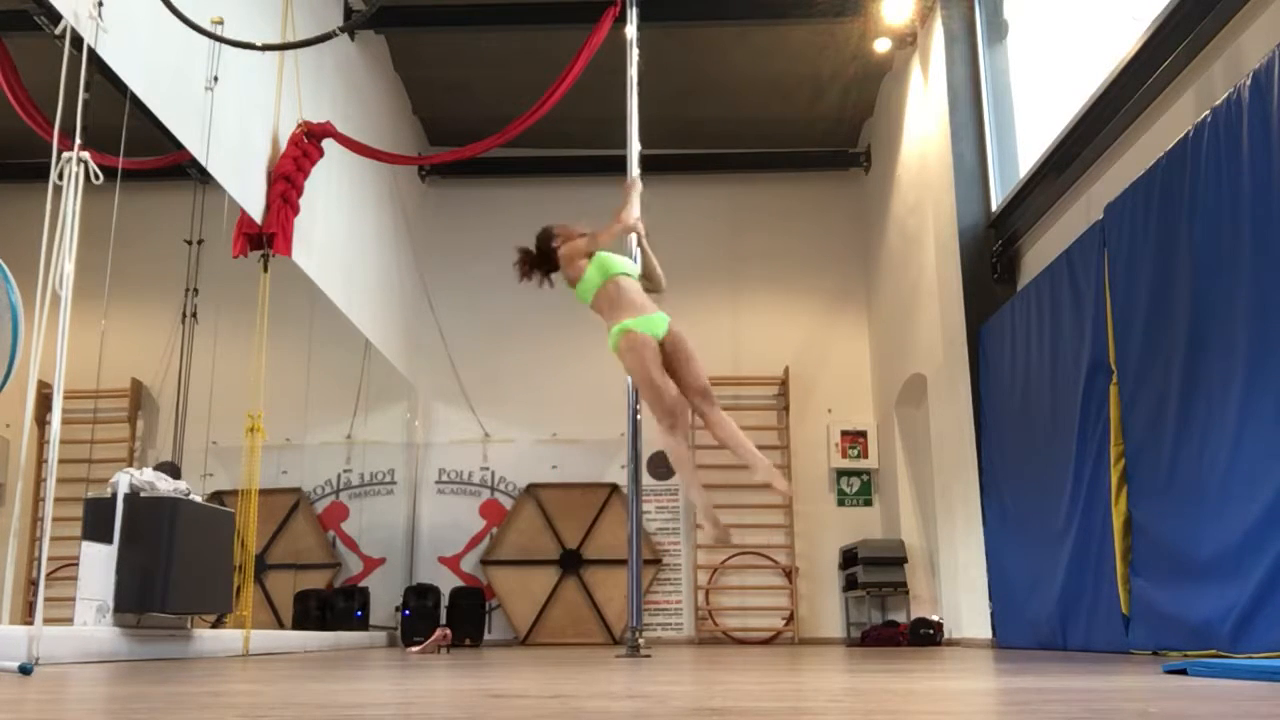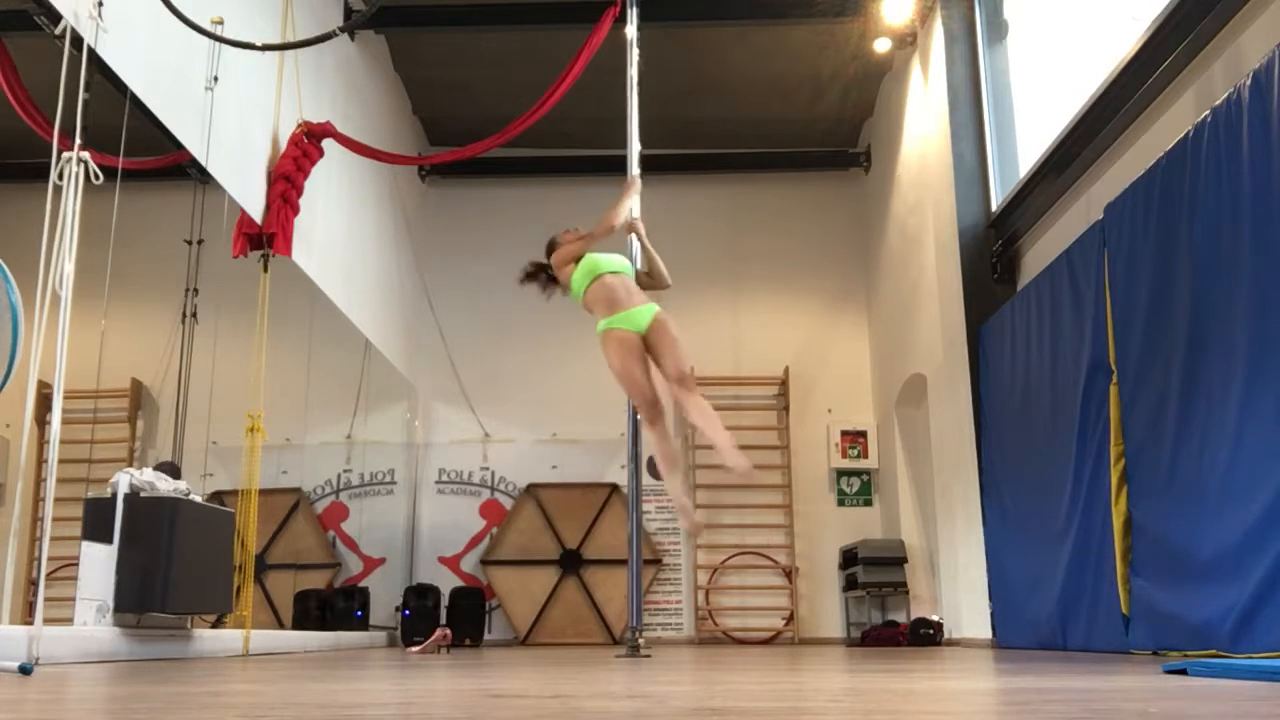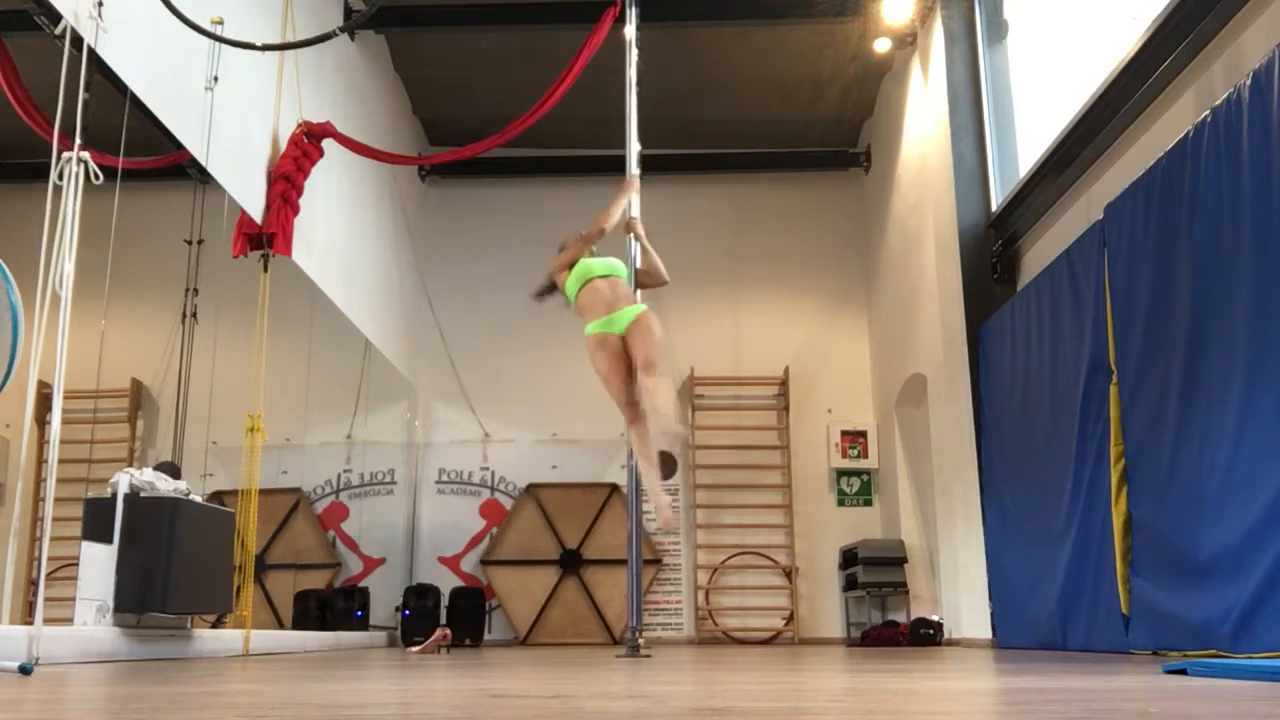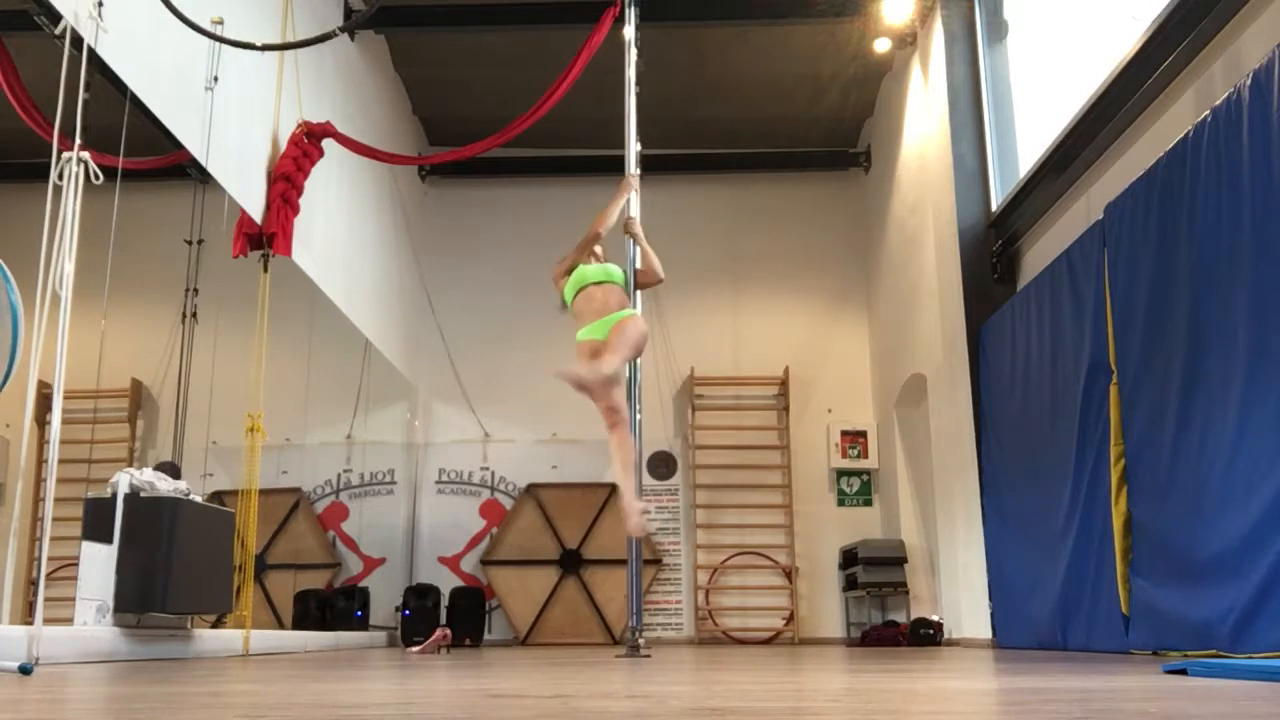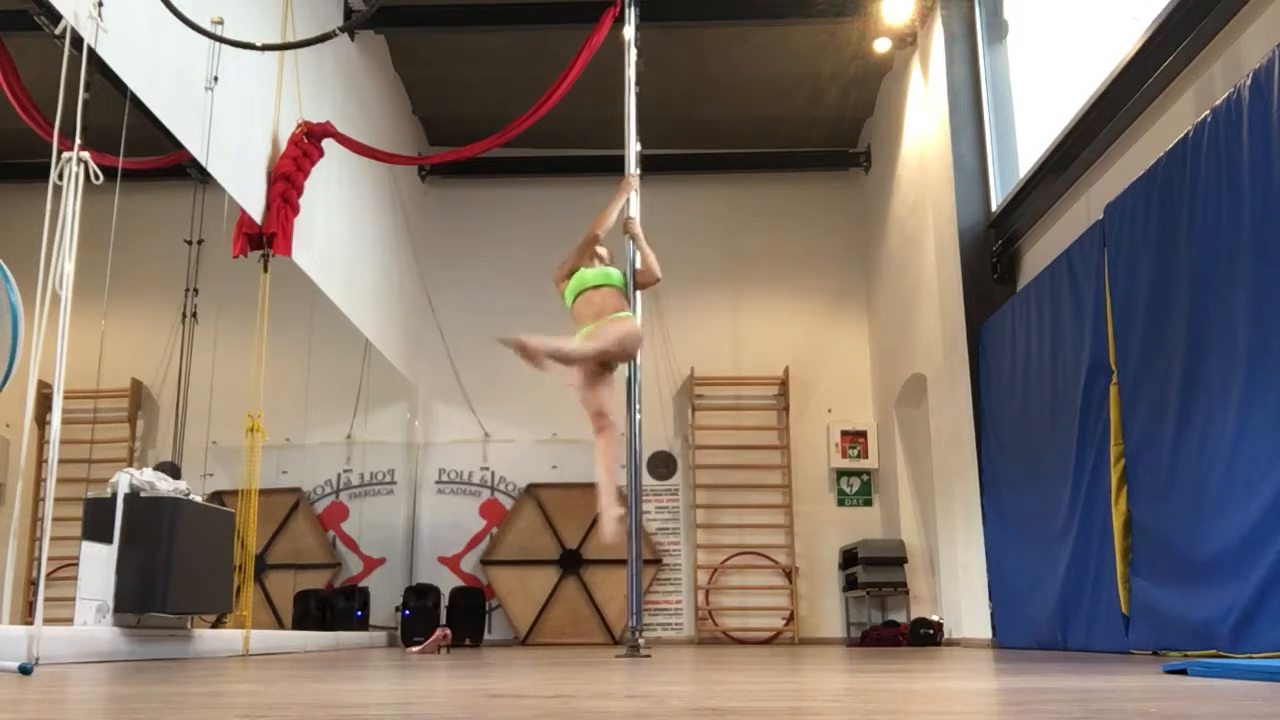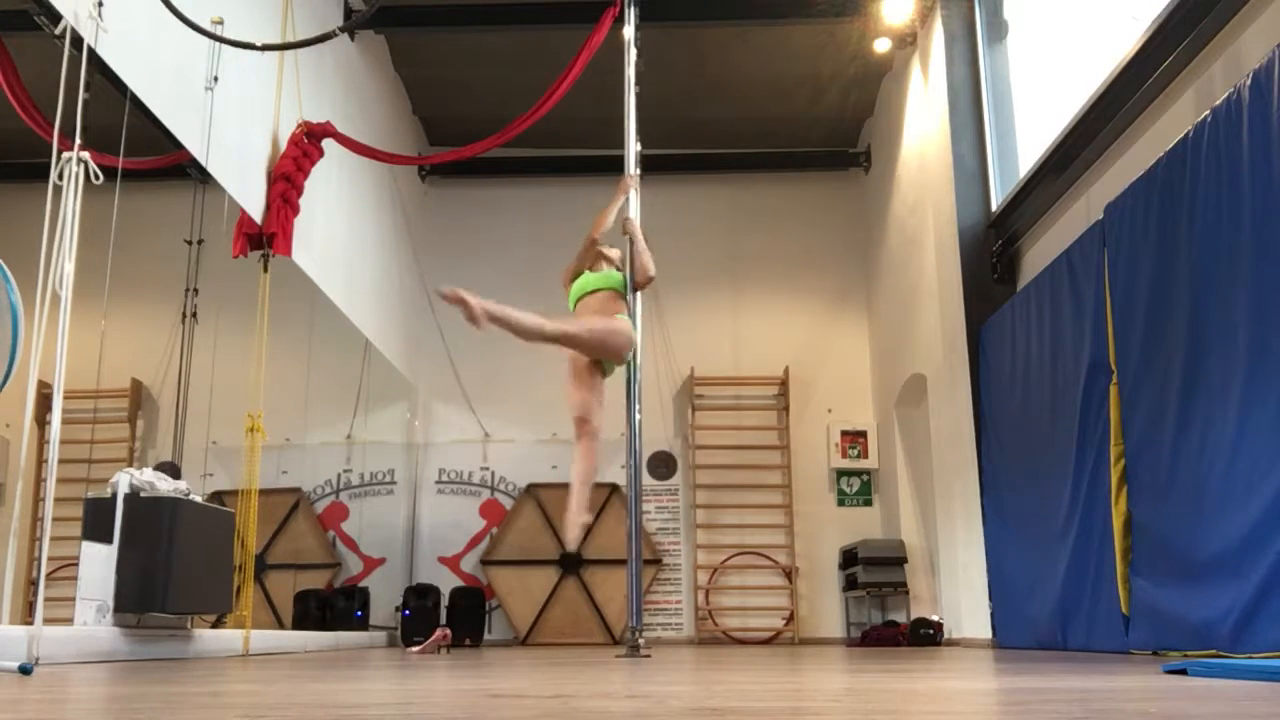
dt=0.1s
person 1, frame 1
left shoulder: (599, 262)
right shoulder: (570, 255)
left elbow: (657, 284)
right elbow: (623, 222)
left wrist: (641, 239)
right wrist: (633, 191)
left hip: (659, 324)
right hip: (630, 333)
left knee: (704, 399)
right knee: (670, 416)
left ankle: (760, 465)
right ankle: (702, 505)
person 1, frame 2
left shoulder: (620, 264)
right shoulder: (562, 260)
left elbow: (663, 280)
right elbow: (611, 223)
left wrist: (641, 236)
right wrist: (631, 191)
left hip: (651, 317)
right hip: (616, 330)
left knee: (683, 381)
right knee: (651, 411)
left ankle: (724, 444)
right ankle: (681, 500)
person 1, frame 3
left shoulder: (618, 266)
right shoulder: (564, 263)
left elbow: (661, 278)
right elbow: (600, 226)
left wrist: (640, 237)
right wrist: (627, 191)
left hip: (637, 316)
right hip: (601, 332)
left knee: (651, 368)
right knee: (631, 411)
left ankle: (664, 421)
right ankle: (657, 498)
person 1, frame 4
left shoulder: (617, 272)
right shoulder: (564, 273)
left elbow: (655, 274)
right elbow: (596, 232)
left wrist: (638, 236)
right wrist: (623, 194)
left hip: (627, 325)
right hip: (591, 340)
left knee: (616, 346)
right knee: (614, 418)
left ankle: (595, 375)
right ankle: (630, 503)
person 1, frame 5
left shoulder: (620, 274)
right shoulder: (568, 273)
left elbow: (653, 274)
right elbow: (595, 233)
left wrist: (637, 236)
right wrist: (623, 193)
left hip: (623, 329)
right hip: (586, 346)
left knee: (597, 341)
right knee: (602, 422)
left ankle: (542, 345)
right ankle: (608, 506)
person 1, frame 6
left shoulder: (627, 279)
right shoulder: (576, 278)
left elbow: (646, 271)
right elbow: (593, 238)
left wrist: (636, 235)
right wrist: (620, 196)
left hip: (618, 338)
right hip: (587, 355)
left knee: (552, 327)
right knee: (584, 426)
left ankle: (488, 309)
right ankle: (576, 512)
